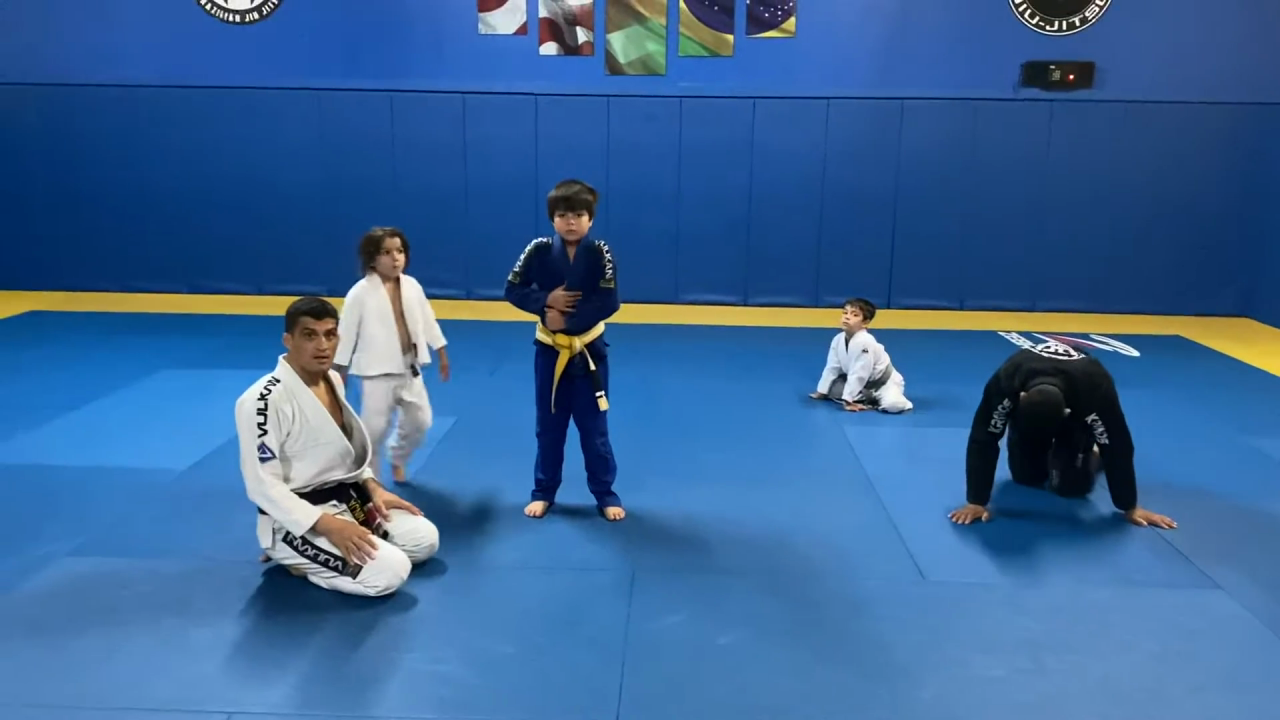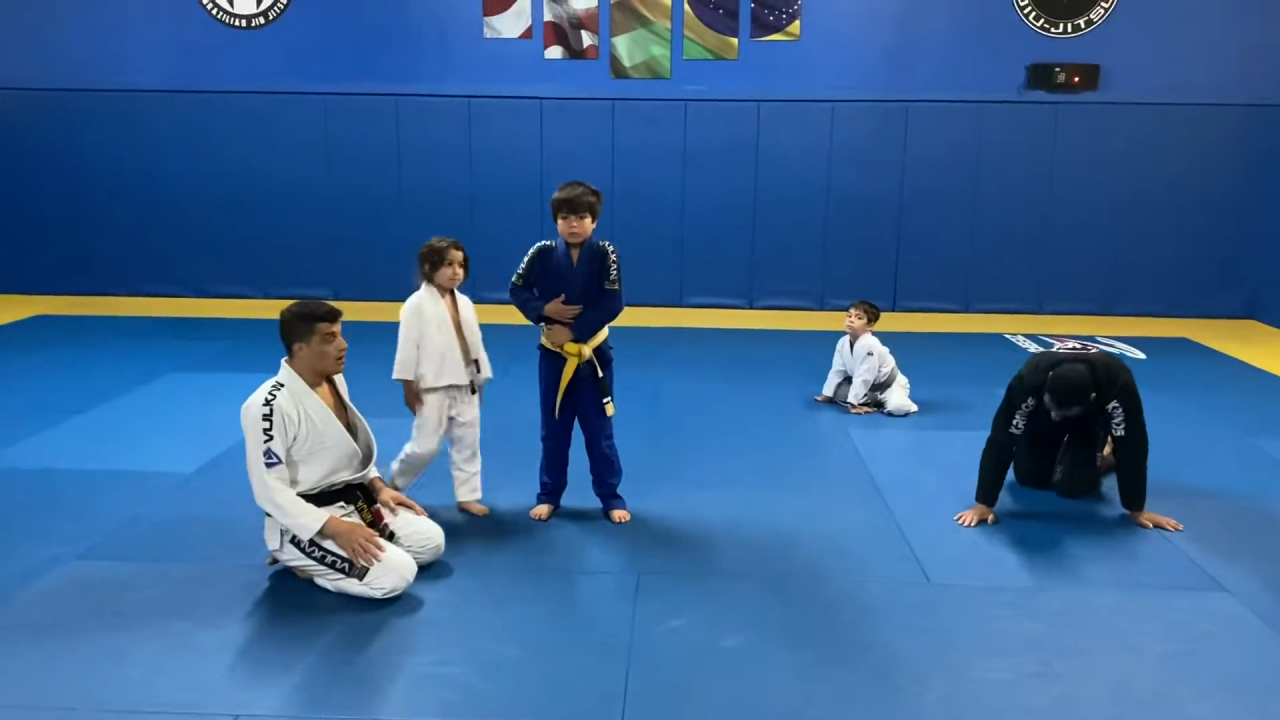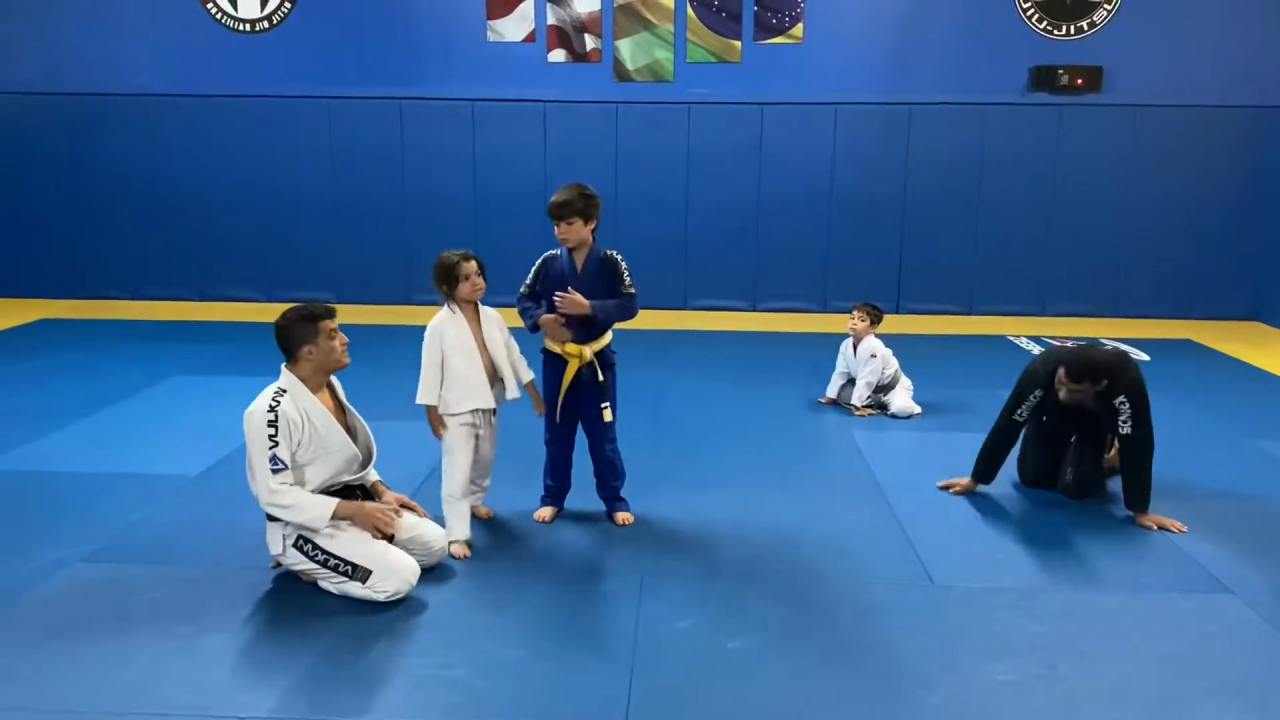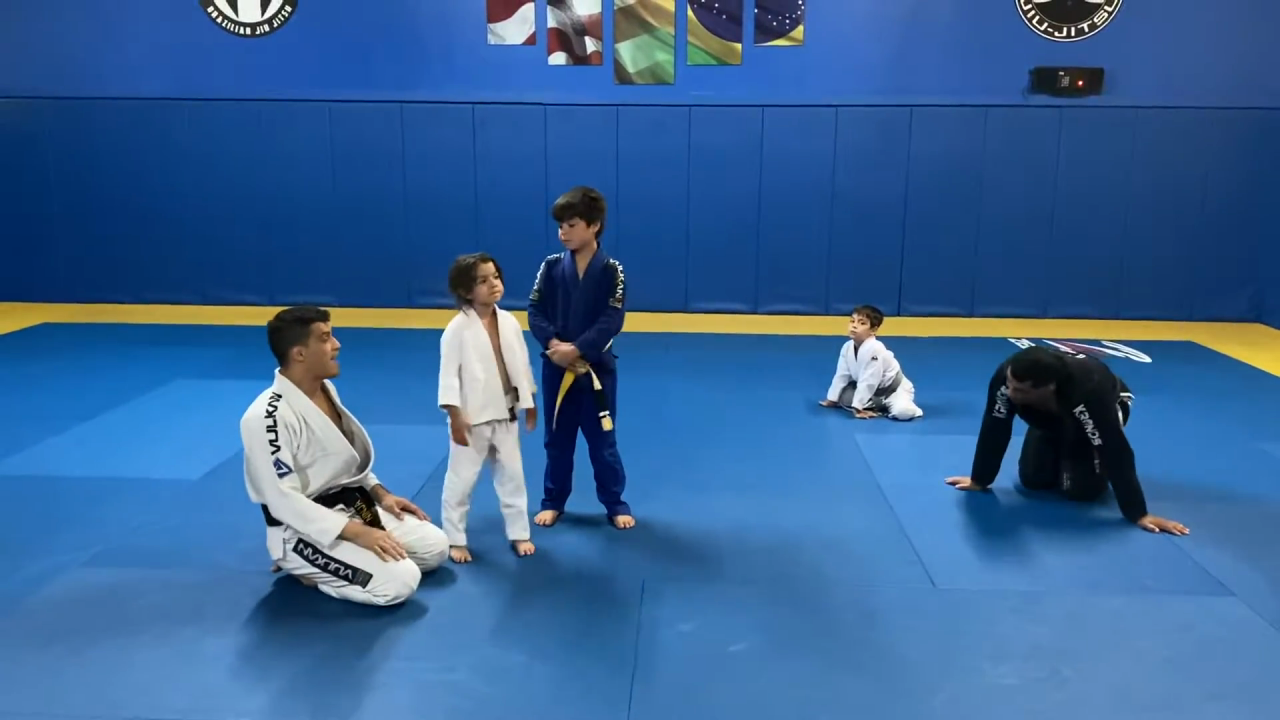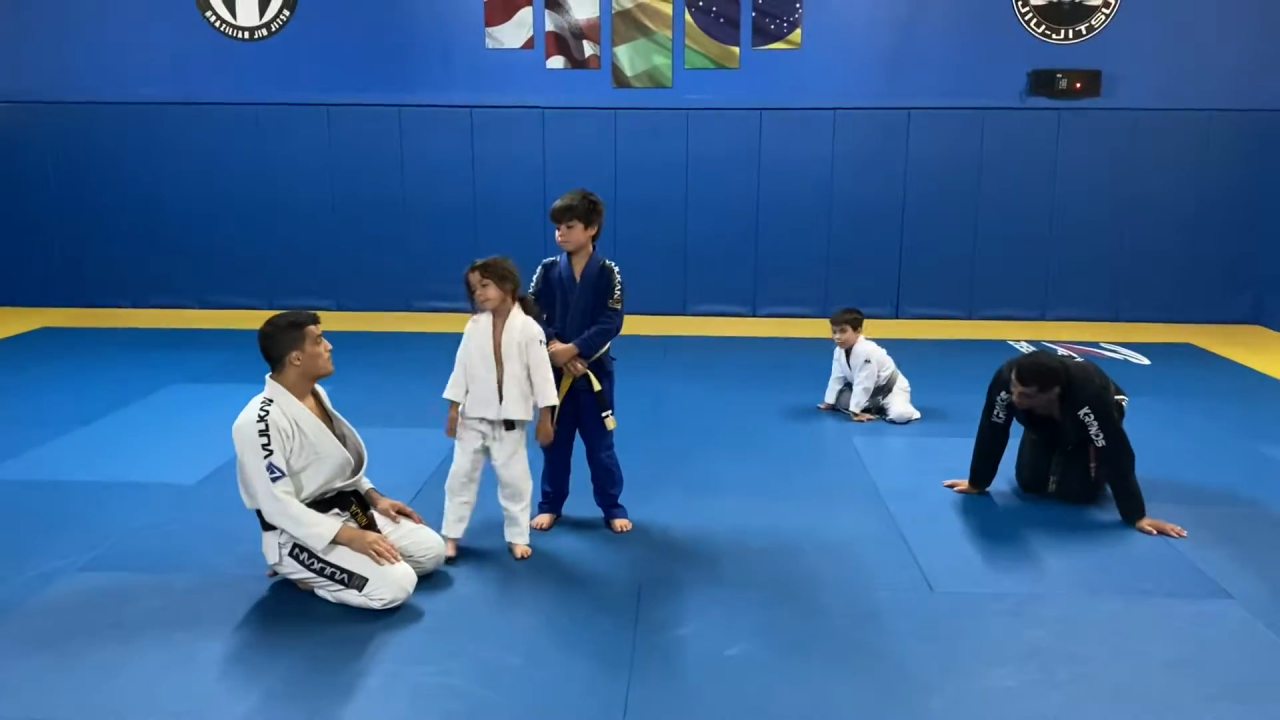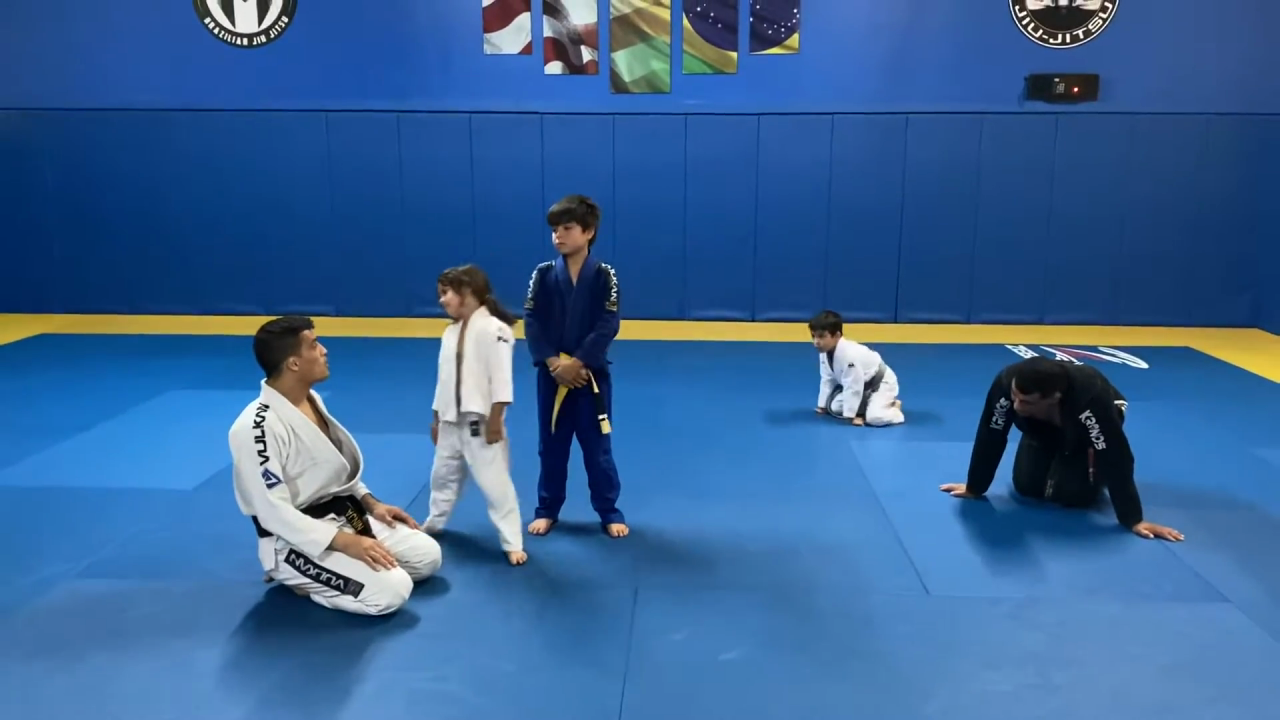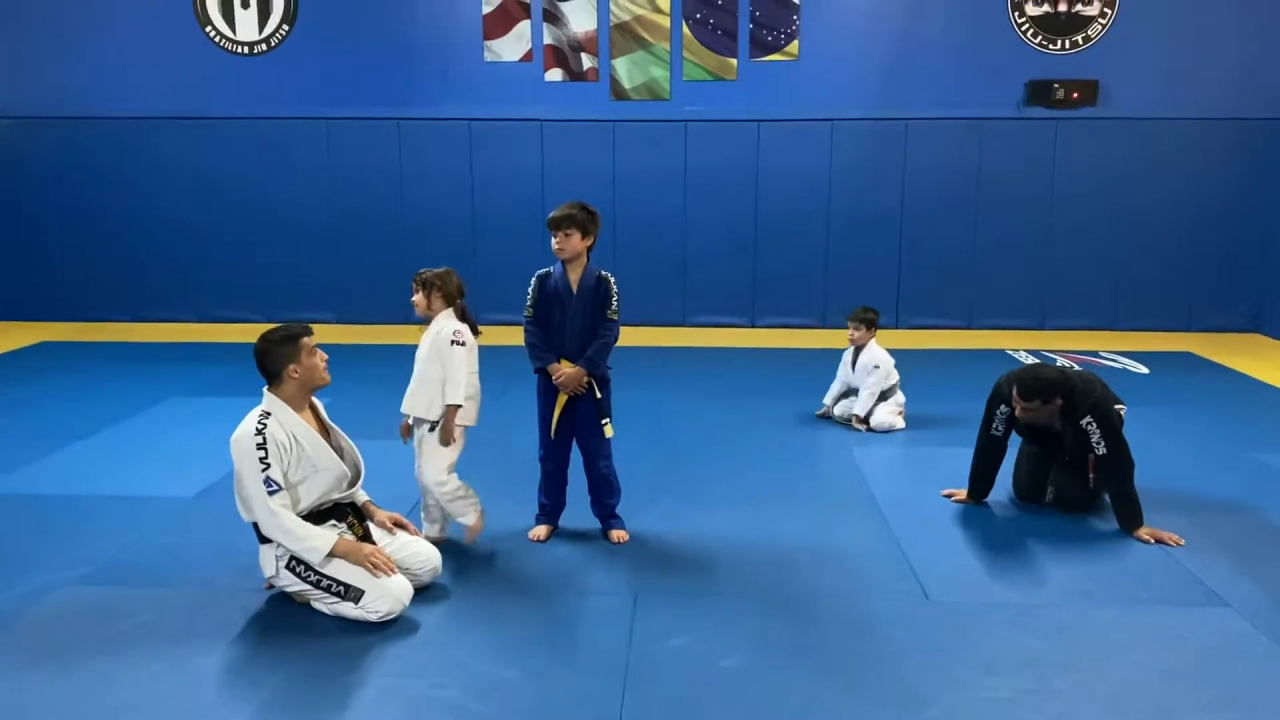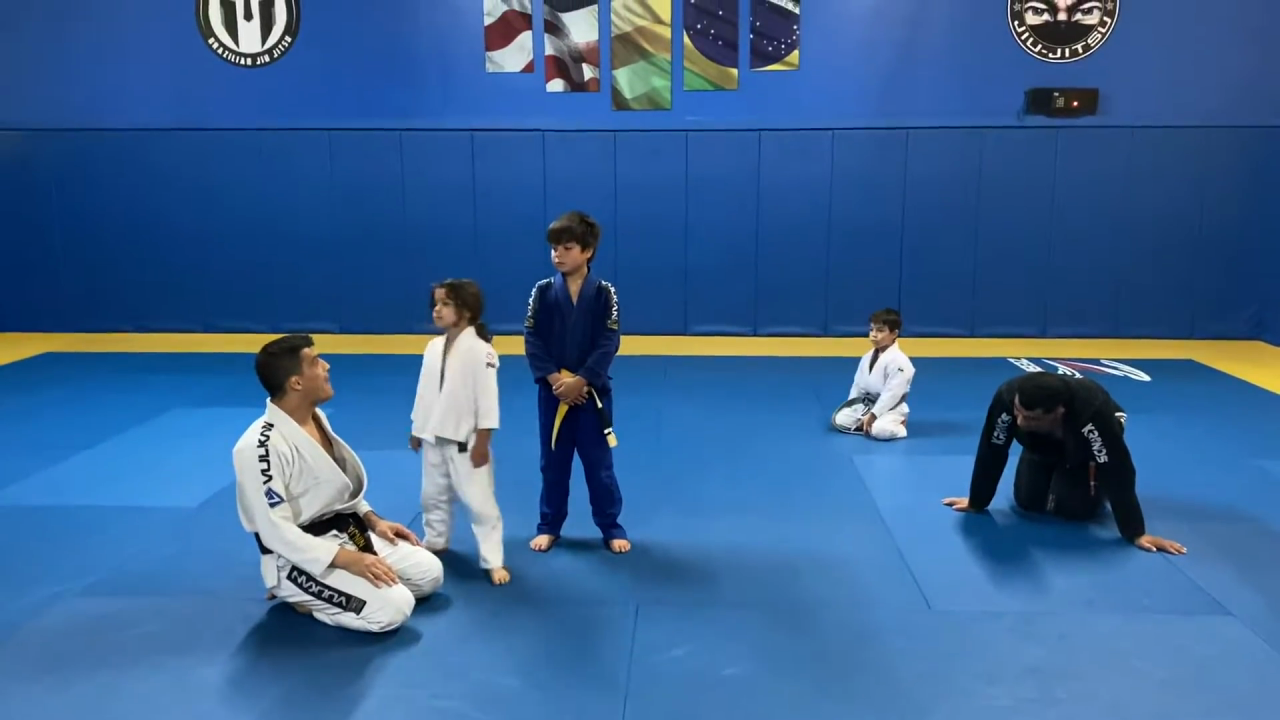
dt=0.4s
person 1, frame 1
left shoulder: (600, 253)
right shoulder: (539, 251)
left elbow: (609, 303)
right elbow: (513, 290)
left wrist: (567, 321)
right wrist: (547, 300)
left hip: (589, 350)
right hip: (550, 351)
left knee: (594, 426)
right knee: (549, 426)
left ankle: (605, 493)
right ankle: (543, 491)
person 1, frame 2
left shoulder: (605, 254)
right shoulder: (542, 253)
left elbow: (612, 305)
right elbow: (517, 290)
left wrist: (573, 332)
right wrist: (544, 310)
left hip: (593, 355)
right hip: (554, 356)
left knee: (599, 430)
right knee: (553, 430)
left ankle: (611, 497)
right ankle: (549, 495)
person 1, frame 3
left shoulder: (611, 262)
right shoulder: (548, 262)
left elbow: (629, 306)
right elbow: (525, 300)
left wrist: (589, 308)
right wrist: (540, 320)
left hip: (597, 360)
right hip: (558, 360)
left knee: (602, 435)
right knee: (557, 434)
left ankle: (614, 499)
right ankle: (552, 498)
person 1, frame 4
left shoulder: (611, 270)
right shoulder: (551, 266)
left elbow: (611, 322)
right elbow: (535, 312)
left wrist: (575, 350)
right wrist: (555, 345)
left hip: (596, 366)
right hip: (557, 367)
left knee: (602, 439)
right knee: (557, 438)
left ankle: (615, 503)
right ankle: (553, 501)
person 1, frame 5
left shoulder: (607, 272)
right shoulder: (548, 270)
left elbow: (610, 323)
left wrist: (573, 349)
right wrist: (554, 346)
left hip: (593, 368)
right hip: (554, 369)
left knee: (599, 442)
right knee: (554, 441)
left ankle: (612, 506)
right ankle: (550, 505)
person 1, frame 6
left shoulder: (604, 276)
right shoulder: (543, 275)
left elbow: (607, 327)
right elbow: (531, 322)
left wrist: (576, 363)
right wrist: (553, 362)
left hip: (591, 374)
right hip: (552, 375)
left knee: (597, 446)
right knee: (551, 446)
left ankle: (609, 511)
right ankle: (547, 509)
person 1, frame 7
left shoulder: (604, 283)
right shoulder: (542, 281)
left elbow: (607, 334)
right elbow: (532, 331)
left wrist: (580, 371)
right wrist: (554, 369)
left hip: (591, 380)
right hip: (552, 381)
left knee: (597, 453)
right knee: (552, 452)
left ankle: (609, 517)
right ankle: (547, 516)
person 1, frame 8
left shoulder: (603, 293)
right shoulder: (542, 292)
left elbow: (607, 345)
right elbow: (533, 341)
left wrist: (580, 381)
right wrist: (555, 379)
left hip: (593, 391)
right hip: (553, 391)
left knee: (599, 463)
right knee: (553, 462)
left ankle: (611, 527)
right ankle: (549, 526)
person 2, frame 1
left shoulder: (332, 380)
right shoulder: (263, 401)
right elbow: (263, 486)
left wrist: (373, 488)
right wrist: (329, 526)
right hip: (296, 520)
left knee: (424, 540)
right knee: (389, 572)
left ankle: (304, 556)
right ankle: (291, 556)
person 2, frame 2
left shoulder: (334, 380)
right shoulder: (269, 406)
right elbow: (271, 492)
left wrist: (379, 487)
right wrist: (336, 529)
right hip: (304, 522)
left knee: (431, 541)
right knee: (395, 575)
left ankle: (319, 557)
right ankle: (299, 558)
person 2, frame 3
left shoulder: (330, 384)
right shoulder: (272, 411)
right elbow: (275, 496)
left wrist: (380, 490)
right wrist: (351, 511)
right hip: (305, 526)
left knee: (434, 543)
right knee: (400, 577)
left ankle: (318, 562)
right ankle: (302, 563)
person 2, frame 4
left shoulder: (324, 388)
right shoulder: (268, 417)
right elbow: (285, 502)
left wrist: (380, 494)
right wrist: (357, 534)
left hip: (352, 505)
right hip: (303, 530)
left knee: (434, 547)
right knee: (399, 581)
left ankle: (333, 562)
right ankle: (304, 568)
person 2, frame 5
left shoulder: (315, 393)
right shoulder: (261, 422)
right elbow: (278, 506)
left wrist: (375, 497)
right wrist: (350, 537)
right hip: (300, 535)
left knee: (431, 550)
right knee: (395, 585)
left ankle: (323, 569)
right ankle: (300, 571)
person 2, frame 6
left shoulder: (310, 399)
right shoulder: (256, 428)
right elbow: (274, 513)
left wrist: (371, 502)
right wrist: (346, 543)
right hip: (295, 540)
left knee: (427, 556)
right knee: (391, 591)
left ankle: (318, 575)
right ankle: (296, 577)
person 2, frame 7
left shoulder: (311, 406)
right shoulder: (258, 434)
right elbow: (275, 520)
left wrist: (371, 510)
right wrist: (347, 550)
right hip: (296, 547)
left knee: (427, 563)
right knee: (392, 597)
left ankle: (319, 582)
right ankle: (297, 585)
person 2, frame 8
left shoulder: (315, 417)
right shoulder: (261, 447)
right elbow: (276, 531)
left wrist: (373, 520)
right wrist: (348, 560)
right hip: (298, 557)
left knee: (429, 573)
right knee: (393, 608)
left ankle: (329, 590)
right ankle: (298, 595)
person 3, frame 1
left shoulder: (412, 286)
right shoulder: (361, 292)
left elbow: (428, 320)
right elbow: (346, 330)
left wrist: (441, 353)
right wrist: (339, 368)
left hip: (409, 368)
right hip: (378, 371)
left knee: (421, 421)
right knee: (375, 427)
left ankle: (397, 459)
person 3, frame 2
left shoulder: (464, 303)
right shoulder: (417, 304)
right elbow: (408, 346)
left wrist: (479, 377)
right wrist: (409, 385)
left hip: (465, 386)
right hip: (434, 388)
left knee: (468, 443)
right knee: (426, 446)
left ankle: (467, 496)
right ankle: (395, 481)
person 3, frame 3
left shoulder: (492, 317)
right shoulder: (440, 324)
left elbow: (512, 354)
right elbow: (431, 369)
left wrist: (533, 391)
right wrist: (432, 412)
left hip: (488, 405)
right hip: (456, 410)
left knee: (484, 460)
right knee: (457, 471)
left ankle: (474, 501)
right ankle: (457, 535)
person 3, frame 4
left shoulder: (509, 321)
right shoulder: (458, 328)
left elbow: (522, 365)
right elbow: (449, 374)
left wrist: (530, 404)
right wrist: (455, 416)
left hip: (506, 416)
right hip: (473, 418)
left knee: (512, 476)
right knee: (461, 478)
left ankle: (519, 533)
right ankle: (455, 539)
person 3, frame 5
left shoulder: (528, 328)
right shoulder: (475, 325)
left elbow: (541, 373)
right elbow: (461, 370)
left wrist: (545, 419)
right wrist: (453, 410)
left hip: (509, 420)
right hip: (473, 417)
left knee: (514, 479)
right knee: (461, 475)
left ankle: (517, 536)
right ankle: (451, 536)
person 3, frame 6
left shoulder: (494, 328)
right shoulder: (450, 332)
left elbow: (502, 377)
left wrist: (495, 418)
right wrist: (437, 418)
left hip: (481, 421)
right hip: (453, 420)
left knee: (495, 483)
right knee: (443, 474)
left ankle: (513, 543)
right ankle: (434, 523)
person 3, frame 7
left shoulder: (454, 330)
right shoulder: (432, 330)
left elbow: (457, 380)
left wrist: (448, 422)
right wrist: (409, 417)
left hip: (445, 420)
right hip: (427, 419)
left knee: (435, 476)
right knee: (425, 478)
left ankle: (471, 512)
right ankle: (433, 532)
person 3, frame 8
left shoulder: (481, 350)
right shoulder: (434, 346)
left elbow: (488, 399)
right elbow: (425, 391)
left wrist: (481, 443)
right wrist: (416, 429)
left hip: (465, 440)
right hip: (436, 437)
left knee: (479, 501)
right knee: (433, 495)
left ankle: (494, 562)
right ankle: (435, 542)
person 4, frame 1
left shoulder: (1096, 392)
right shoulder: (1005, 382)
left elbow: (1117, 448)
right elbow: (983, 440)
left wrist: (1130, 508)
right wrist: (976, 502)
left knee: (1069, 486)
right knee: (1026, 477)
left ankle: (1092, 454)
person 4, frame 2
left shoulder: (1118, 383)
right shoulder: (1030, 379)
left elbow: (1131, 445)
right elbow: (1001, 440)
left wrist: (1137, 510)
right wrist: (983, 504)
left hip: (1091, 422)
left knee: (1072, 485)
right knee: (1028, 478)
left ankle: (1105, 453)
person 4, frame 3
left shoulder: (1126, 380)
right shoulder: (1042, 370)
left elbow: (1137, 445)
right elbow: (1007, 425)
left wrist: (1140, 511)
right wrist: (976, 480)
left hip: (1099, 422)
right hip: (1054, 417)
left knee: (1076, 487)
right knee: (1032, 478)
left ankle: (1110, 457)
right ankle: (1067, 450)
person 4, frame 4
left shoulder: (1090, 390)
right shoulder: (1007, 375)
left elbow: (1116, 451)
right elbow: (994, 430)
left wrist: (1138, 514)
right wrist: (979, 480)
left hip: (1103, 410)
right hip: (1049, 419)
left knee: (1080, 489)
right knee: (1033, 480)
right ankle: (1065, 455)
person 4, frame 5
left shoulder: (1090, 394)
right shoulder: (1006, 378)
left elbow: (1117, 453)
right elbow: (992, 433)
left wrist: (1136, 516)
right wrist: (977, 483)
left hip: (1088, 427)
right hip: (1045, 425)
left knee: (1076, 491)
right knee: (1030, 483)
left ankle: (1094, 469)
right ankle: (1059, 458)
person 4, frame 6
left shoulder: (1092, 398)
right shoulder: (1007, 383)
left elbow: (1116, 458)
right elbow: (990, 438)
left wrist: (1133, 519)
right wrist: (974, 487)
left hip: (1086, 436)
right hip: (1043, 431)
left knee: (1074, 494)
right knee: (1027, 487)
left ankle: (1095, 475)
right ankle: (1056, 462)
person 4, frame 7
left shoulder: (1092, 404)
right shoulder: (1006, 389)
left elbow: (1116, 464)
right elbow: (990, 444)
left wrist: (1134, 525)
right wrist: (975, 493)
left hip: (1085, 442)
right hip: (1042, 437)
left knee: (1073, 499)
right knee: (1026, 493)
left ankle: (1095, 481)
right ankle: (1056, 467)
person 4, frame 8
left shoulder: (1094, 411)
right shoulder: (1007, 397)
left elbow: (1117, 472)
right elbow: (991, 453)
left wrist: (1135, 533)
right wrist: (976, 502)
left hip: (1085, 451)
right hip: (1043, 446)
left knee: (1075, 507)
right knee: (1028, 501)
left ankle: (1096, 488)
right ankle: (1056, 476)
